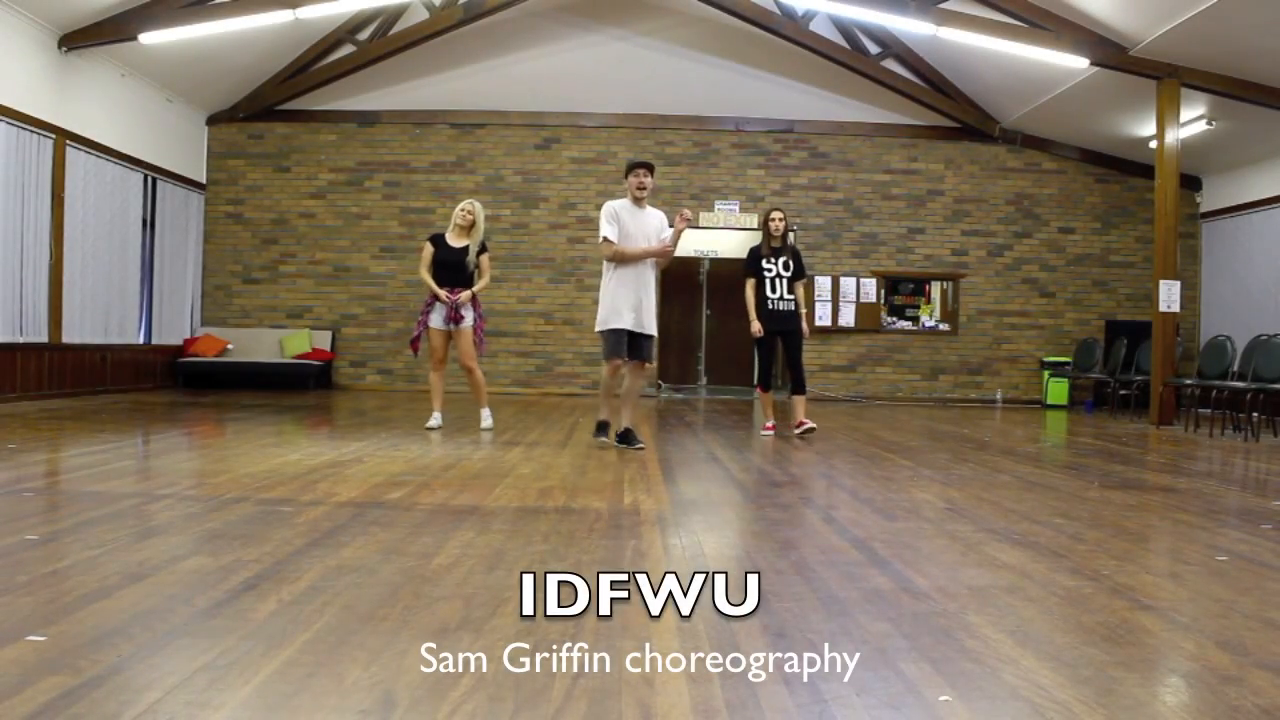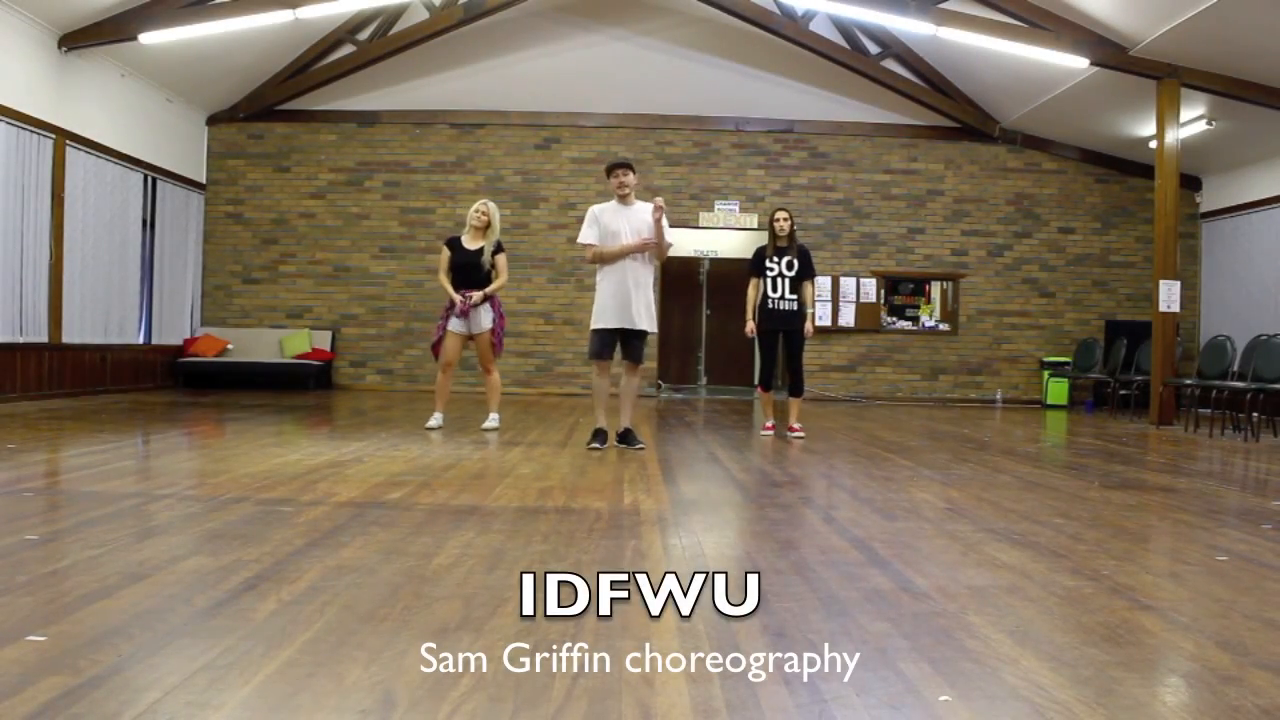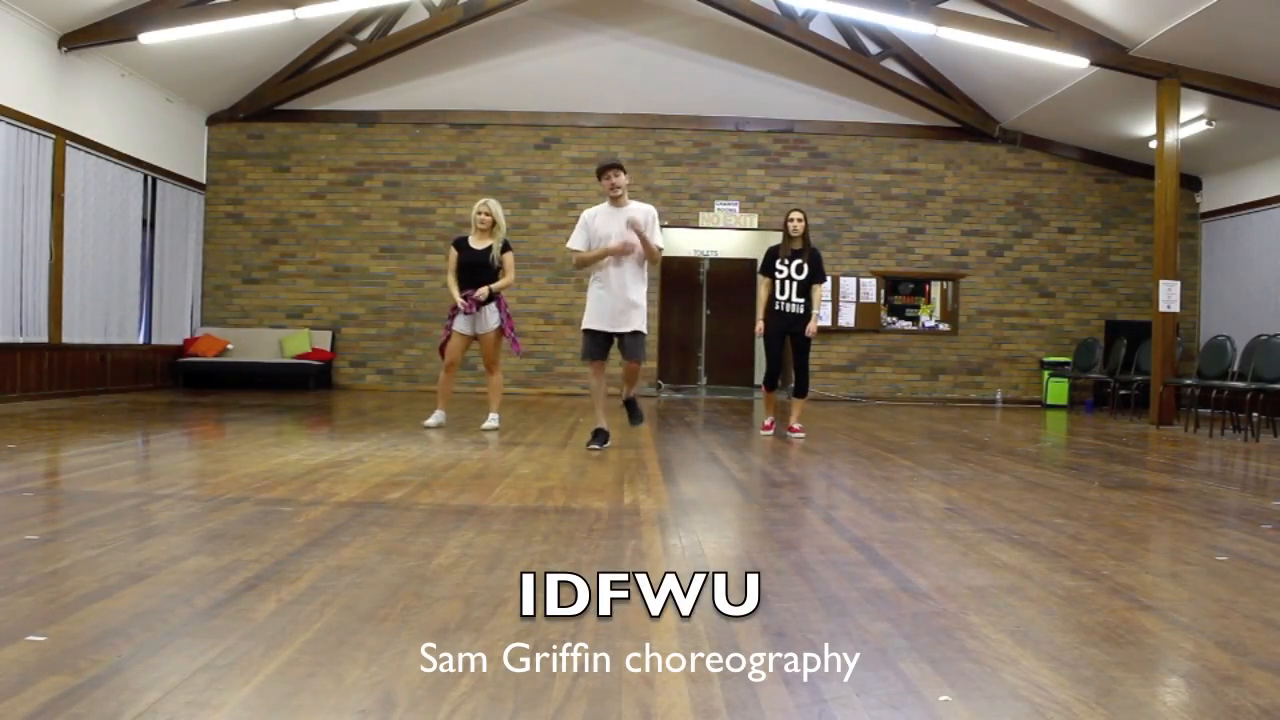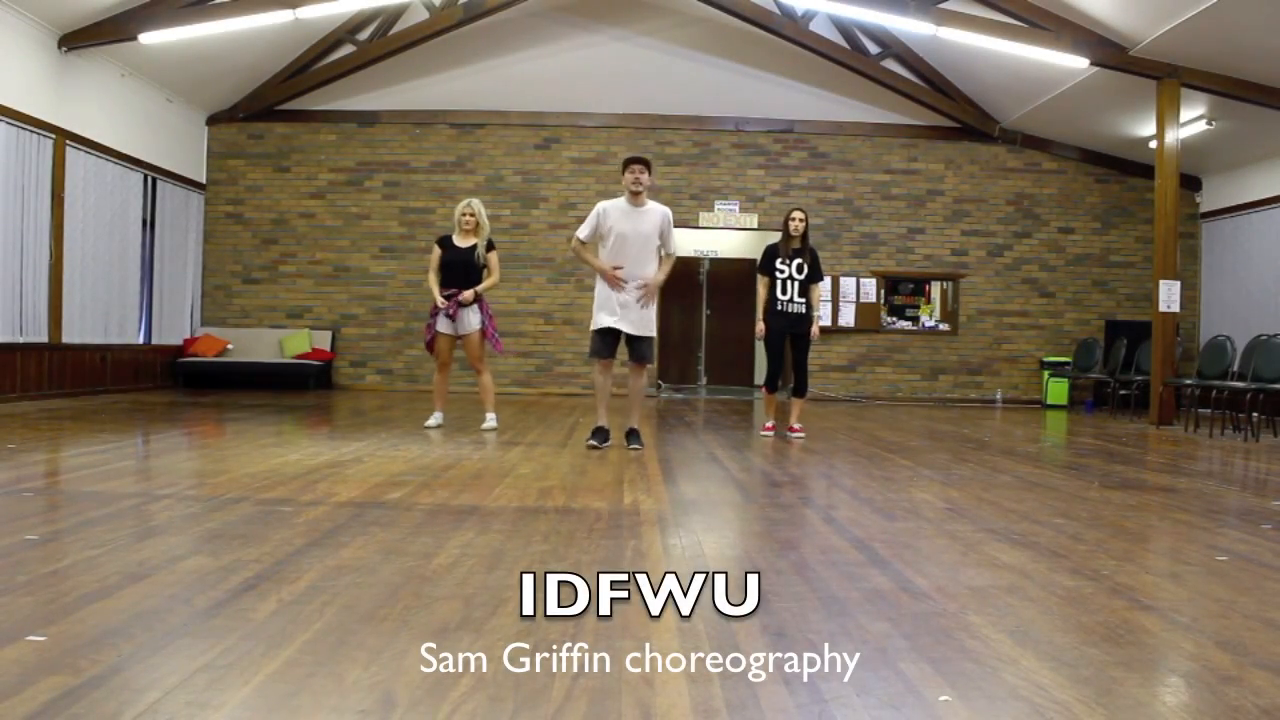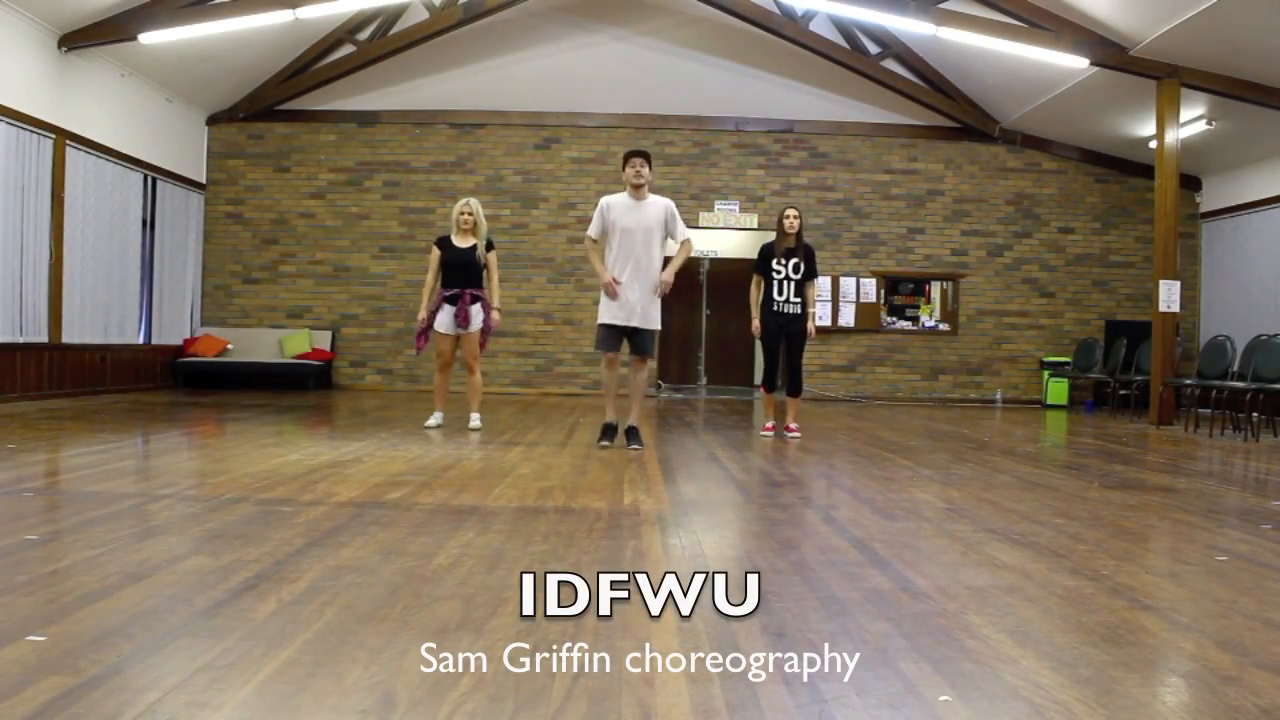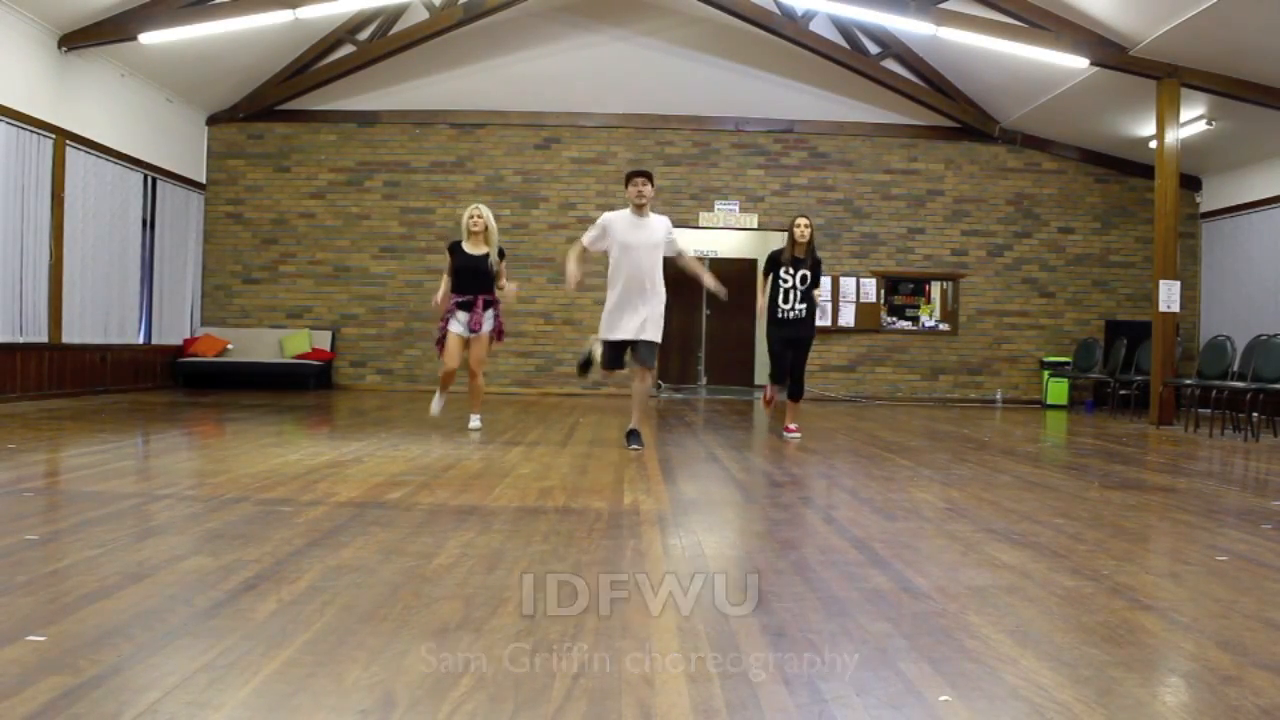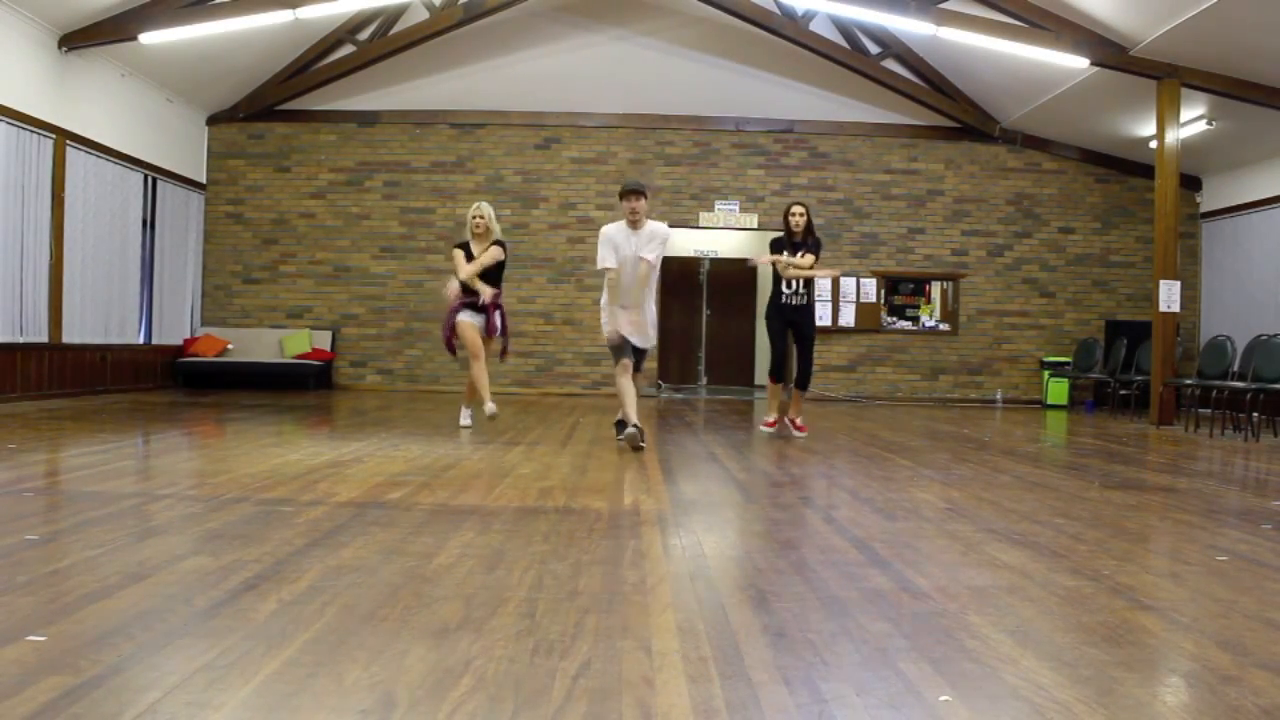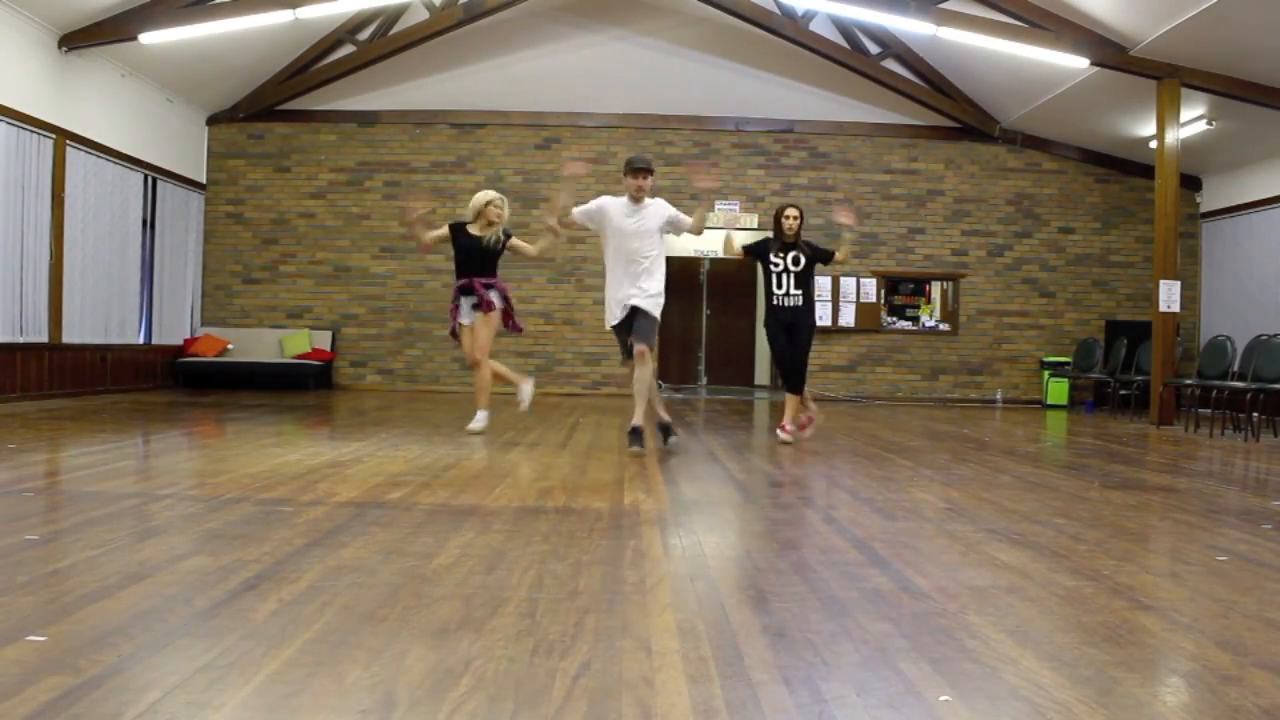
dt=0.4s
person 1, frame 1
left shoulder: (659, 217)
right shoulder: (613, 209)
left elbow: (661, 263)
right elbow: (609, 252)
left wrist: (677, 233)
right wrist: (651, 251)
left hip: (645, 303)
right hip: (617, 301)
left knee: (639, 364)
right knee: (614, 361)
left ankle: (625, 428)
right ankle: (603, 420)
person 1, frame 2
left shoulder: (650, 210)
right shoulder: (598, 212)
left elbow: (661, 256)
right elbow: (591, 255)
left wrist: (658, 223)
right wrist: (630, 248)
left hip: (640, 302)
right hip: (608, 301)
left knee: (633, 365)
right knee: (601, 363)
left ankle: (625, 429)
right ankle: (600, 429)
person 1, frame 3
left shoulder: (647, 212)
right shoulder: (590, 216)
left elbow: (656, 259)
right elbow: (577, 260)
left wrist: (641, 236)
right wrist: (609, 250)
left hip: (633, 303)
right hip: (600, 303)
left knee: (634, 361)
right knee: (596, 363)
left ankle: (629, 395)
right ankle: (601, 427)
person 1, frame 4
left shoulder: (662, 214)
right shoulder: (605, 209)
left elbow: (669, 256)
right elbow: (577, 244)
left wrist: (658, 279)
right wrist: (601, 268)
left hip: (641, 303)
right hip: (609, 301)
left knee: (639, 365)
right knee: (603, 362)
left ankle: (633, 428)
right ankle: (601, 427)
person 1, frame 5
left shoulder: (665, 206)
right shoulder: (608, 204)
left elbow: (686, 243)
right elbow: (590, 243)
left wrist: (671, 270)
right wrist: (602, 273)
left hip: (647, 298)
right hip: (615, 296)
left knee: (640, 360)
right knee: (610, 356)
left ankle: (633, 425)
right ankle: (610, 421)
person 1, frame 6
left shoulder: (663, 224)
right shoulder: (610, 220)
left elbow: (679, 255)
right elbow: (580, 247)
left wrist: (704, 275)
right wrist: (572, 266)
left hip: (650, 310)
right hip: (618, 308)
left knee: (644, 369)
right knee: (609, 368)
left ankle: (634, 428)
right ankle: (594, 347)
person 1, frame 7
left shoulder: (660, 231)
right shoulder: (609, 233)
left elbow: (644, 272)
right elbow: (611, 277)
left wrist: (636, 312)
right wrist: (613, 316)
left hip: (643, 316)
right hip: (616, 314)
left knee: (634, 372)
right knee: (624, 366)
left ankle: (622, 419)
right ankle: (633, 426)
person 1, frame 8
left shoulder: (661, 209)
right shoulder: (605, 206)
left elbow: (695, 228)
right elbow: (562, 220)
left wrist: (705, 197)
right wrist: (568, 184)
left hip: (648, 294)
right hip: (618, 297)
left knee: (642, 352)
right knee: (634, 362)
left ankle: (637, 426)
right ankle: (663, 420)
person 2, frame 1
left shoulder: (478, 246)
right shoulder: (436, 240)
left elbow: (485, 277)
right elbow: (423, 270)
left wrist: (472, 292)
right wrist: (437, 290)
left hip: (464, 306)
right hip: (437, 305)
left knee: (469, 363)
right knee: (437, 363)
left ankle: (485, 411)
right ankle: (436, 414)
person 2, frame 2
left shoulder: (495, 246)
right shoulder: (453, 243)
left elbow: (503, 278)
right elbow: (442, 274)
left wrist: (484, 293)
right wrist: (453, 294)
left hip: (484, 309)
right hip: (457, 308)
left knee: (488, 365)
right knee: (447, 363)
left ankle: (493, 415)
right ankle: (438, 415)
person 2, frame 3
left shoulder: (501, 245)
right shoulder: (459, 243)
left elbow: (509, 278)
right elbow: (451, 275)
left wrist: (490, 287)
right wrist: (456, 296)
left hip: (490, 309)
right hip: (464, 309)
left knee: (491, 365)
right knee: (450, 362)
left ankle: (493, 416)
right ankle: (440, 413)
person 2, frame 4
left shoulder: (485, 244)
right shoulder: (443, 242)
left elbow: (494, 277)
right elbow: (432, 273)
left wrist: (475, 291)
right wrist: (437, 295)
left hip: (472, 309)
right hip: (445, 308)
left knee: (479, 365)
right knee: (442, 364)
left ankle: (490, 415)
right ankle: (438, 413)
person 2, frame 5
left shoulder: (485, 244)
right shoulder: (442, 243)
left elbow: (493, 278)
right elbow: (432, 276)
left wrist: (495, 308)
right wrist: (424, 307)
left hip: (474, 307)
right hip: (446, 306)
left knee: (472, 364)
right knee: (443, 364)
left ankle: (475, 415)
right ankle: (438, 413)
person 2, frame 6
left shoulder: (496, 252)
right shoulder: (454, 248)
left elbow: (500, 282)
left wrist: (506, 286)
right wrist: (441, 292)
left hip: (484, 313)
right hip: (458, 311)
left knee: (475, 370)
right knee: (450, 367)
left ankle: (475, 416)
right ankle: (441, 393)
person 2, frame 7
left shoulder: (498, 247)
right shoulder: (460, 248)
left elbow: (479, 265)
right elbow: (463, 270)
left wrist: (456, 281)
right wrist: (479, 287)
left hip: (490, 312)
right hip: (466, 310)
left knee: (476, 359)
right knee: (475, 353)
left ankle: (466, 410)
right ankle: (488, 404)
person 2, frame 8
left shoulder: (502, 236)
right shoulder: (457, 230)
left elbow: (532, 251)
right elbow: (426, 242)
left wrist: (550, 236)
right wrist: (417, 224)
left hip: (490, 296)
right hip: (465, 299)
left knee: (480, 357)
right knee: (473, 360)
left ankle: (481, 414)
right ankle: (522, 382)
person 3, frame 1
left shoulder: (793, 252)
right shoulder: (756, 253)
left elbow: (798, 287)
right elbow: (749, 288)
left wrist: (803, 318)
right wrist: (753, 319)
left hip: (790, 319)
right hip: (766, 319)
left knee: (797, 368)
right knee: (765, 369)
left ankle: (800, 420)
right ankle: (769, 420)
person 3, frame 2
left shoulder: (801, 252)
right shoulder: (762, 253)
left elbow: (807, 286)
right elbow: (753, 287)
left wrist: (809, 318)
right wrist: (749, 318)
left hip: (794, 319)
right hip: (768, 319)
left knee: (795, 369)
right knee: (767, 369)
left ankle: (793, 423)
right ankle: (769, 420)
person 3, frame 3
left shoulder: (813, 255)
right shoulder: (774, 252)
left elbow: (817, 289)
right elbow: (764, 286)
left wrist: (814, 318)
right wrist: (760, 318)
left hip: (801, 321)
right hip: (775, 319)
left knee: (801, 370)
right knee: (773, 369)
left ankle: (794, 422)
right ankle: (769, 417)
person 3, frame 4
left shoulder: (810, 254)
right shoulder: (772, 251)
left elbow: (814, 289)
right elbow: (762, 286)
left wrist: (815, 320)
right wrist: (759, 319)
left hip: (801, 321)
right hip: (775, 319)
left knee: (800, 370)
right knee: (774, 369)
left ankle: (794, 422)
right ankle: (769, 420)
person 3, frame 5
left shoulder: (807, 251)
right shoulder: (768, 249)
left elbow: (810, 286)
right elbow: (756, 284)
left wrist: (811, 318)
right wrist: (755, 317)
left hip: (797, 319)
right hip: (771, 318)
left knee: (794, 369)
right knee: (771, 368)
left ankle: (791, 422)
right ankle: (769, 421)
person 3, frame 6
left shoulder: (815, 262)
right shoulder: (777, 256)
right elbow: (764, 279)
left wrist: (818, 306)
right wrist: (761, 299)
left hip: (803, 326)
right hip: (777, 324)
left knee: (797, 373)
right knee: (780, 371)
left ankle: (790, 423)
right ankle: (772, 390)
person 3, frame 7
left shoulder: (813, 243)
right shoulder: (777, 243)
left elbow: (806, 263)
right elbow: (785, 272)
left wrist: (775, 258)
right wrist: (818, 274)
left hip: (804, 311)
right hip: (778, 310)
left knee: (805, 362)
right knee: (779, 358)
left ankle: (794, 415)
right ankle: (772, 415)
person 3, frame 8
left shoulder: (807, 248)
right shoulder: (767, 245)
left elbow: (840, 257)
right elbow: (731, 251)
left wrist: (846, 230)
right wrist: (729, 229)
left hip: (803, 316)
right hip: (776, 317)
left knee: (797, 366)
right knee: (784, 366)
left ankle: (788, 422)
right ankle: (808, 410)
